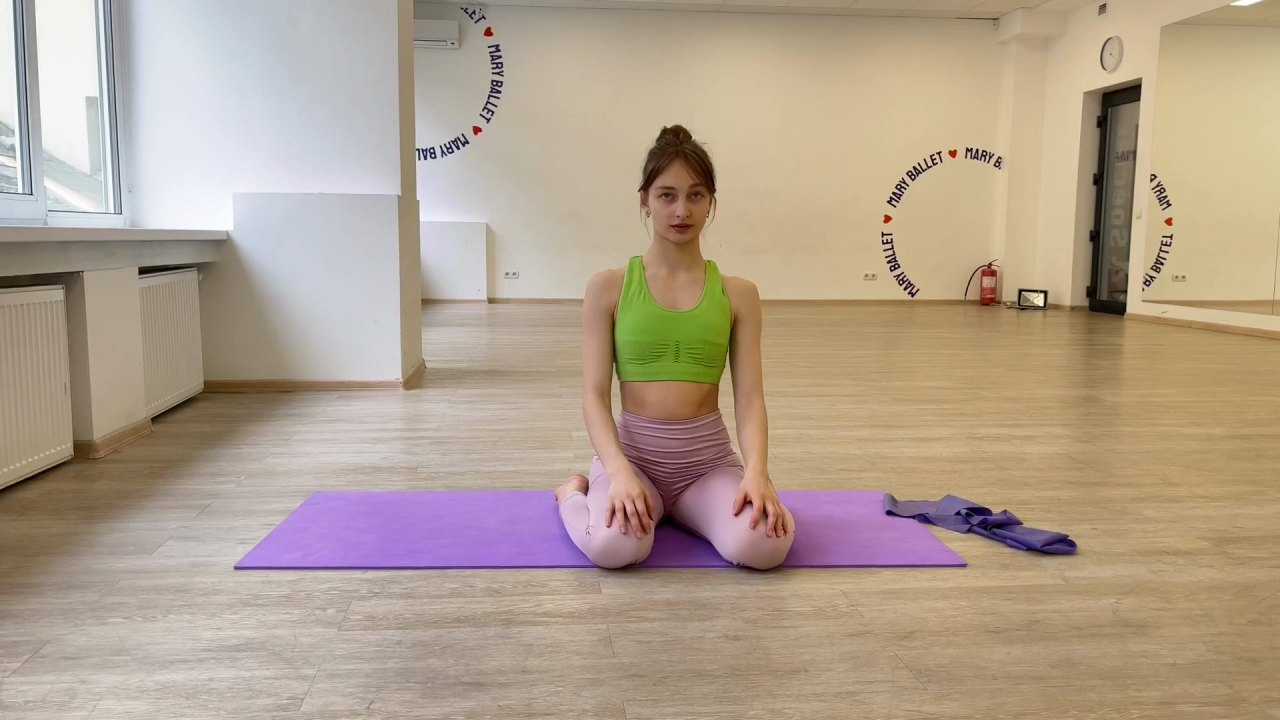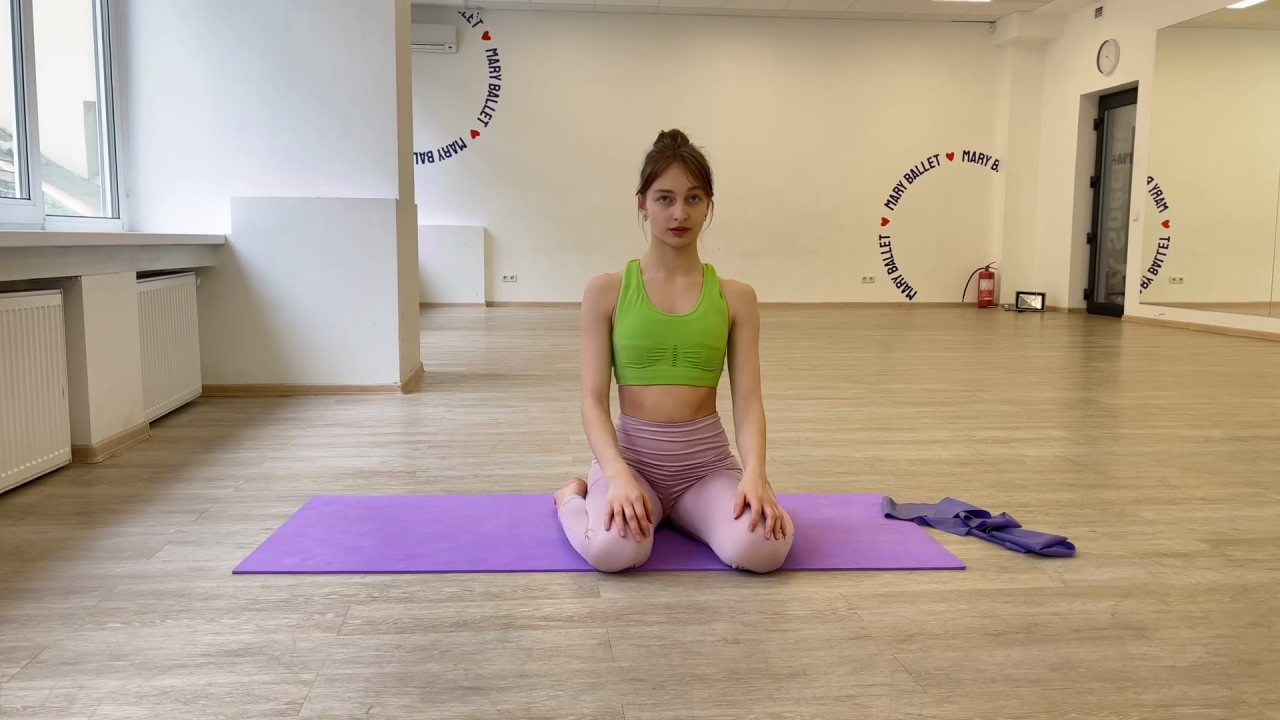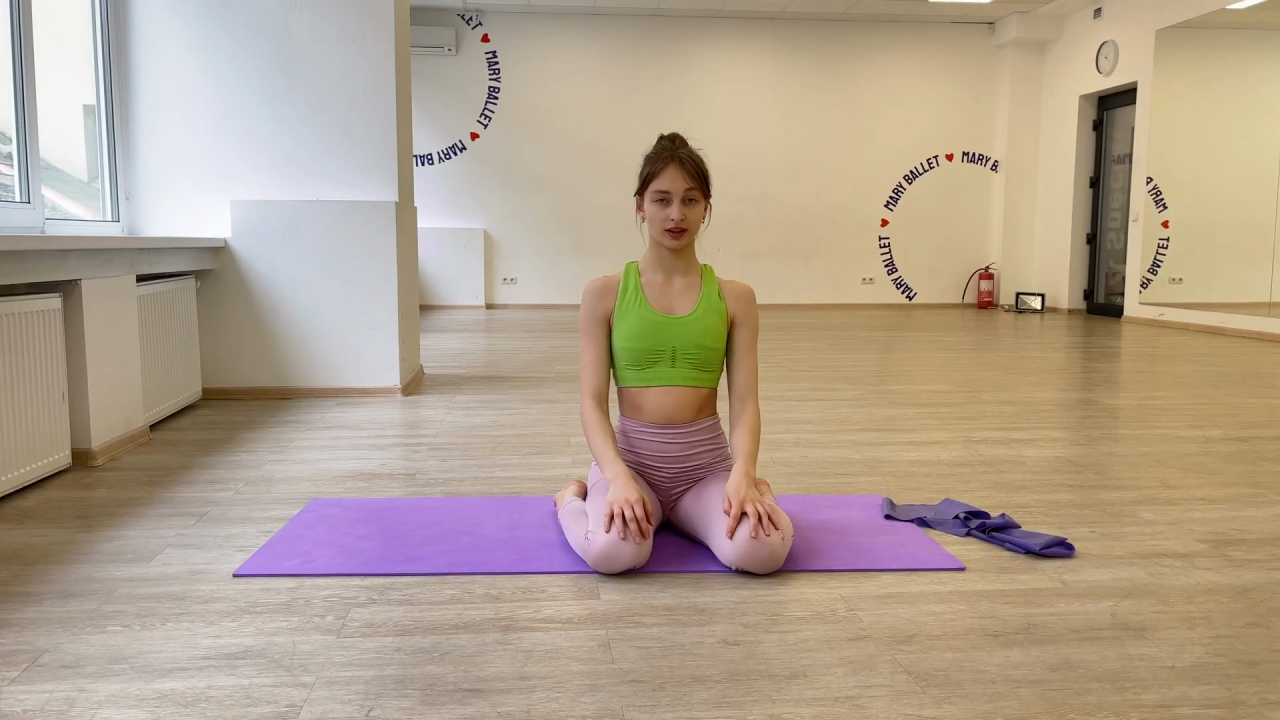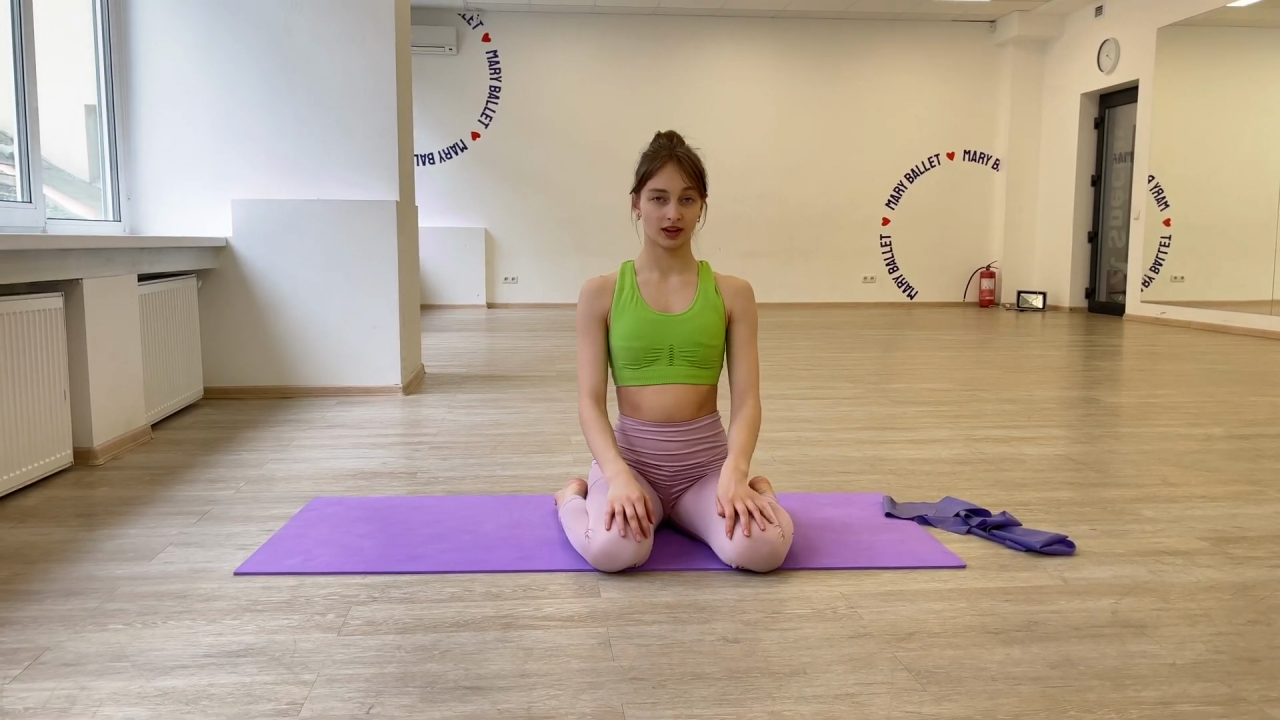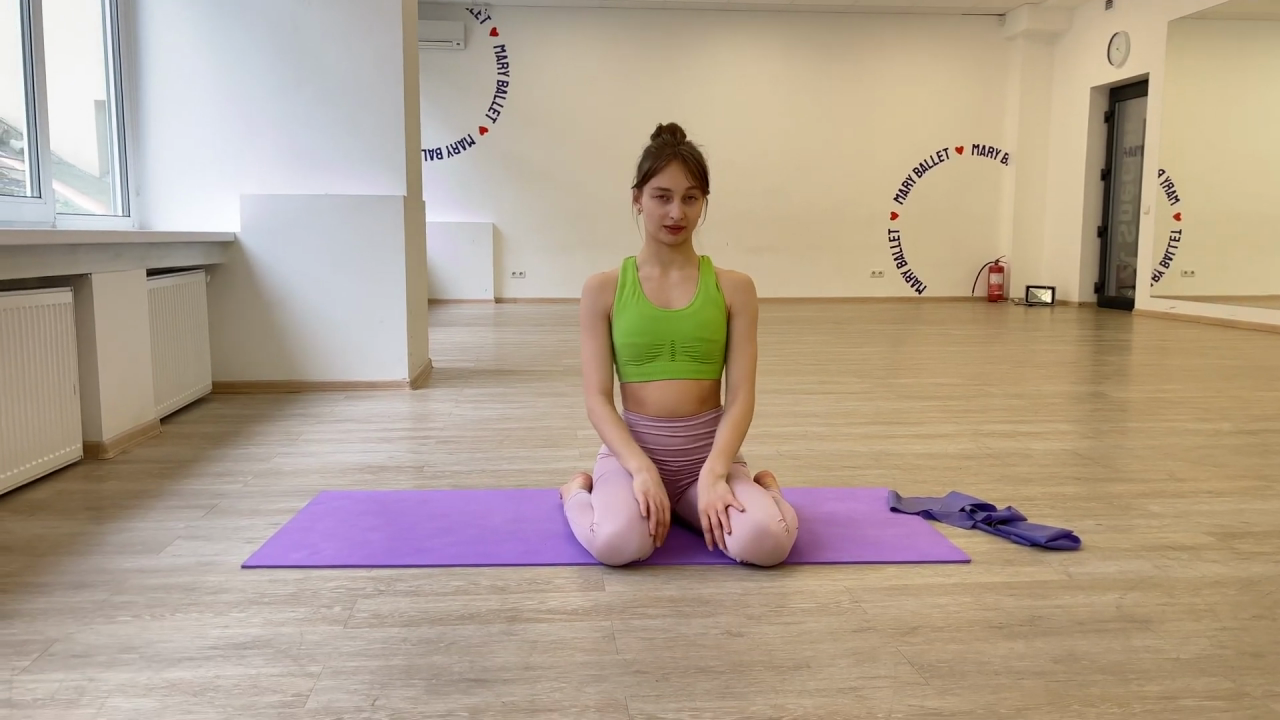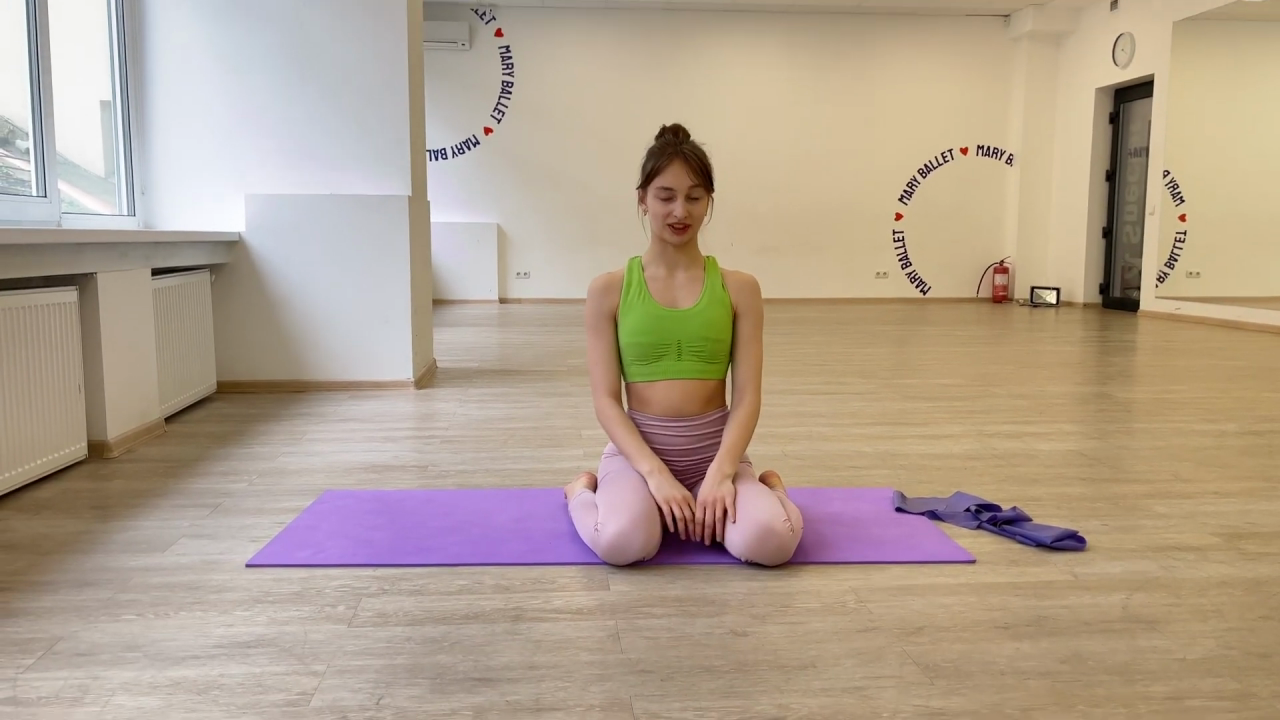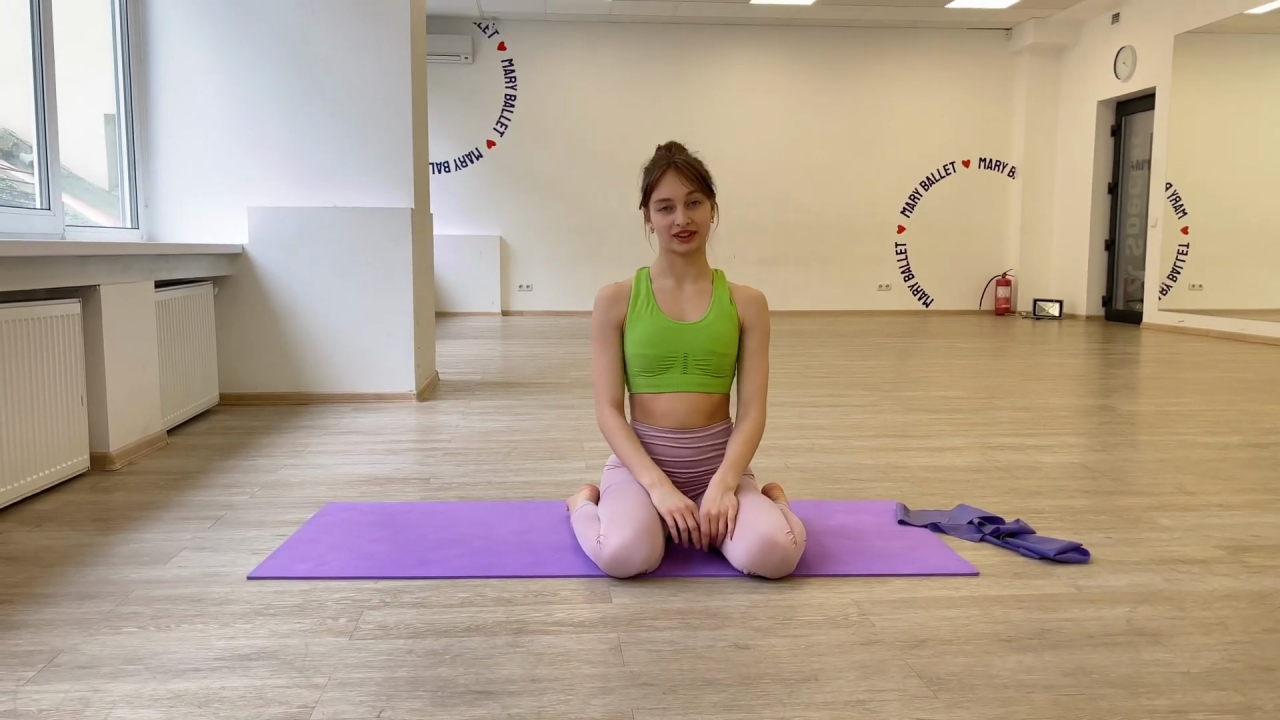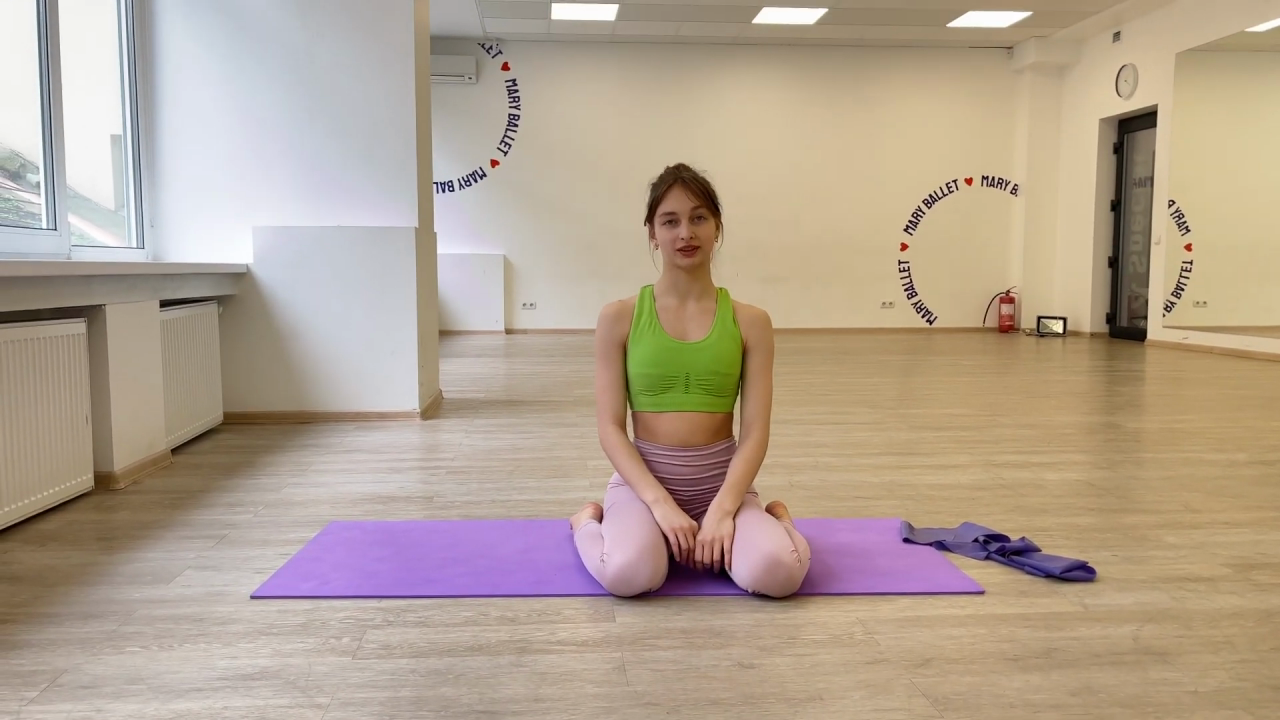
dt=0.4s
person 1, frame 1
left shoulder: (738, 294)
right shoulder: (608, 287)
left elbow: (750, 398)
right elbow: (595, 396)
left wrist: (756, 471)
right wrist: (619, 471)
left hip: (708, 456)
right hip: (633, 450)
left knee: (764, 545)
right knee: (612, 546)
left ankle: (681, 506)
right ankle: (574, 494)
person 1, frame 2
left shoulder: (736, 297)
right shoulder: (605, 291)
left elbow: (748, 401)
right elbow: (593, 399)
left wrist: (754, 474)
right wrist: (618, 475)
left hip: (707, 458)
right hip: (631, 453)
left knee: (762, 548)
right knee: (612, 550)
left ankle: (678, 510)
right ankle: (572, 497)
person 1, frame 3
left shoulder: (735, 298)
right shoulder: (604, 293)
left elbow: (745, 403)
right elbow: (592, 401)
left wrist: (742, 475)
right wrist: (617, 478)
left hip: (706, 460)
right hip: (631, 455)
left knee: (762, 550)
right knee: (612, 551)
right ankle: (573, 499)
person 1, frame 4
left shoulder: (733, 294)
right shoulder: (601, 292)
left elbow: (746, 400)
right elbow: (590, 401)
left wrist: (733, 471)
right wrist: (619, 476)
left hip: (706, 457)
right hip: (632, 452)
left knee: (763, 549)
right knee: (612, 551)
left ankle: (755, 492)
right ankle: (573, 497)
person 1, frame 5
left shoulder: (734, 287)
right shoulder: (603, 289)
left elbow: (740, 397)
right elbow: (598, 398)
left wrist: (713, 475)
right wrist: (643, 469)
left hip: (710, 449)
right hip: (632, 447)
left knee: (765, 542)
right knee: (618, 544)
left ankle: (762, 488)
right ankle: (579, 492)
person 1, frame 6
left shoulder: (739, 288)
right shoulder: (609, 289)
left elbow: (747, 398)
right elbow: (606, 400)
left wrist: (720, 474)
right wrist: (655, 473)
left hip: (714, 448)
right hip: (637, 448)
left knee: (770, 542)
right knee: (622, 544)
left ankle: (767, 487)
right ankle: (583, 491)
person 1, frame 7
left shoulder: (746, 303)
right shoulder: (616, 299)
left elbow: (752, 412)
right elbow: (608, 410)
left wrist: (722, 485)
right wrist: (659, 485)
left hip: (718, 460)
right hip: (640, 459)
left knee: (771, 553)
right knee: (624, 555)
left ankle: (769, 500)
right ankle: (586, 503)
person 1, frame 8
left shoulder: (750, 322)
right shoulder: (619, 317)
left elbow: (755, 432)
right elbow: (610, 428)
left wrist: (722, 509)
right wrist: (661, 503)
left hip: (721, 480)
right hip: (643, 478)
left knee: (777, 573)
right knee: (628, 574)
left ankle: (773, 519)
right ankle: (588, 522)
